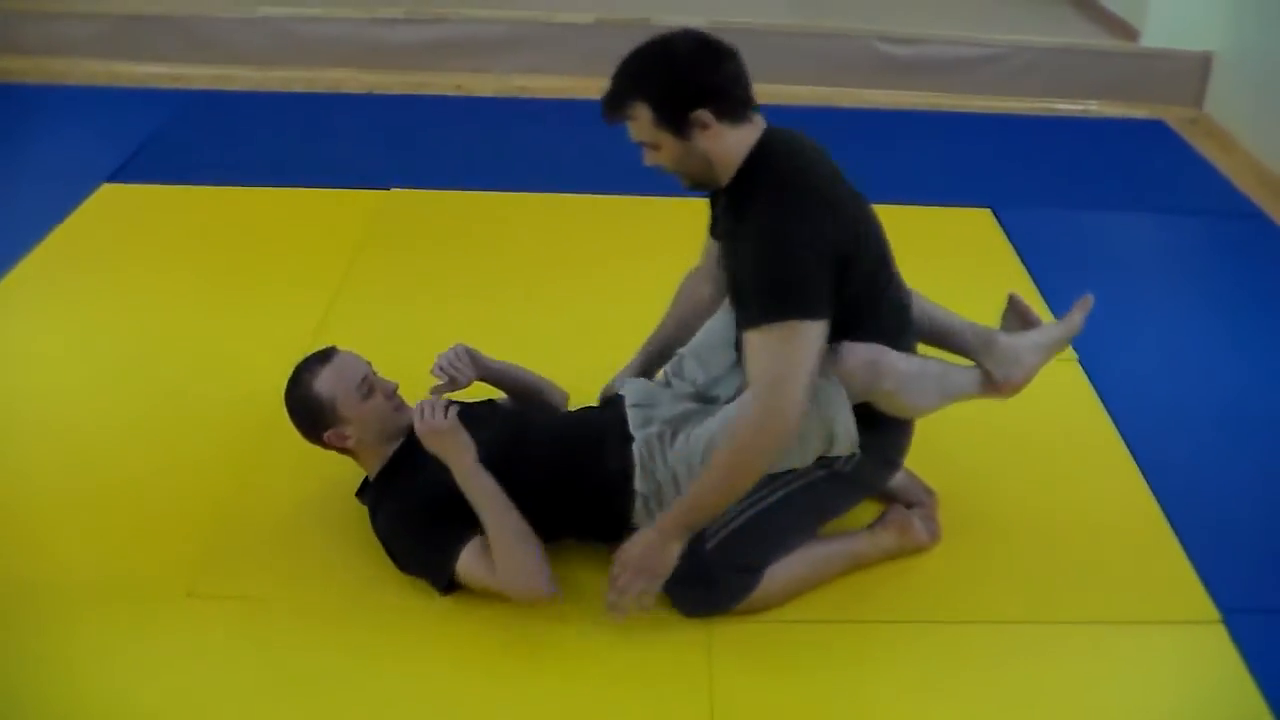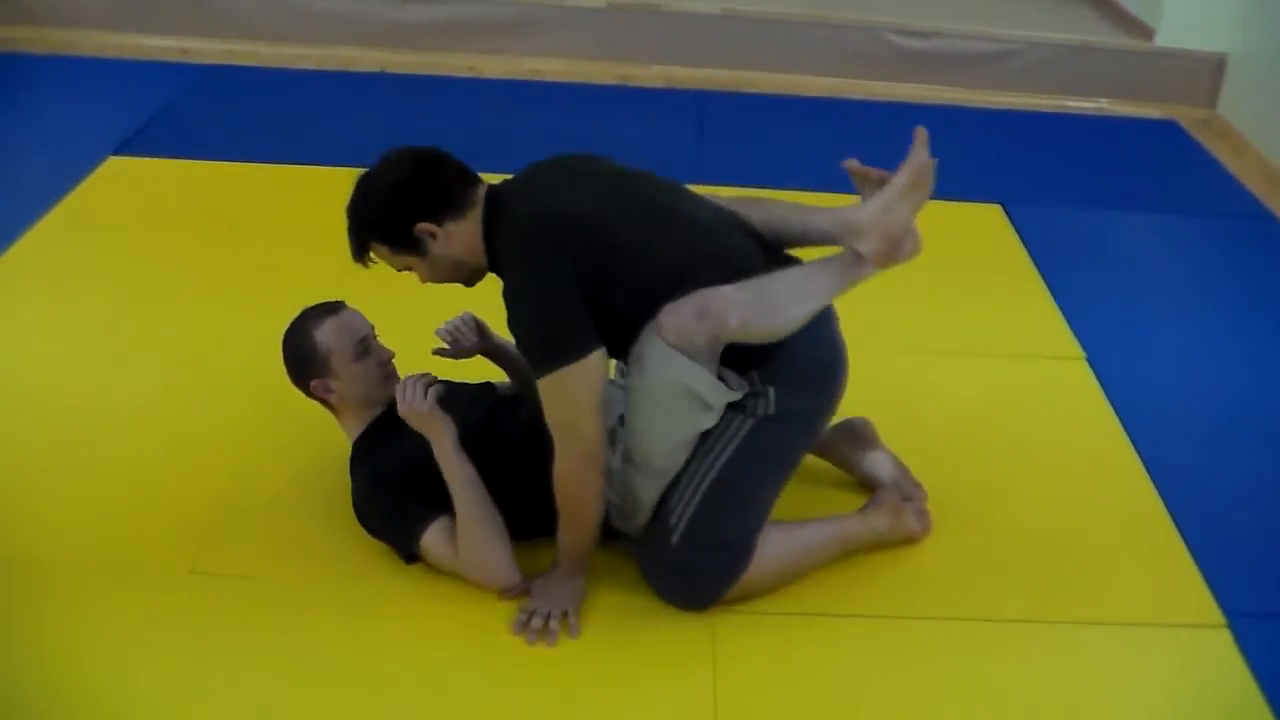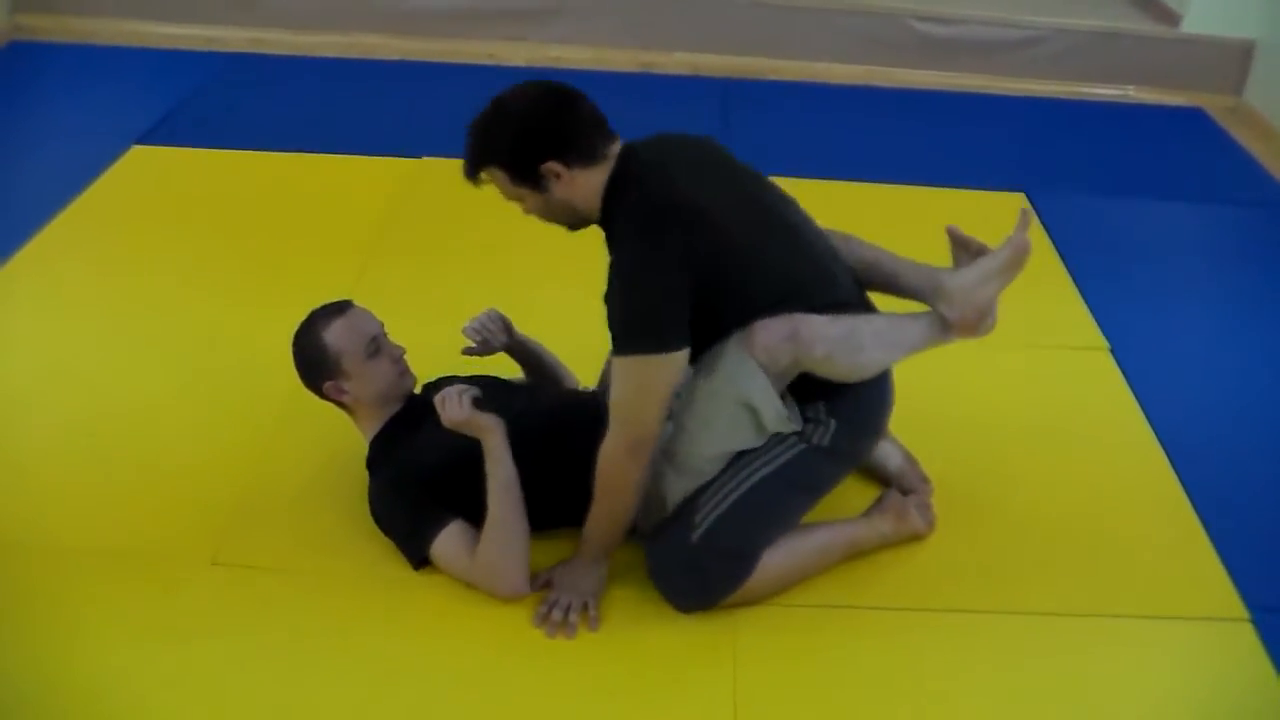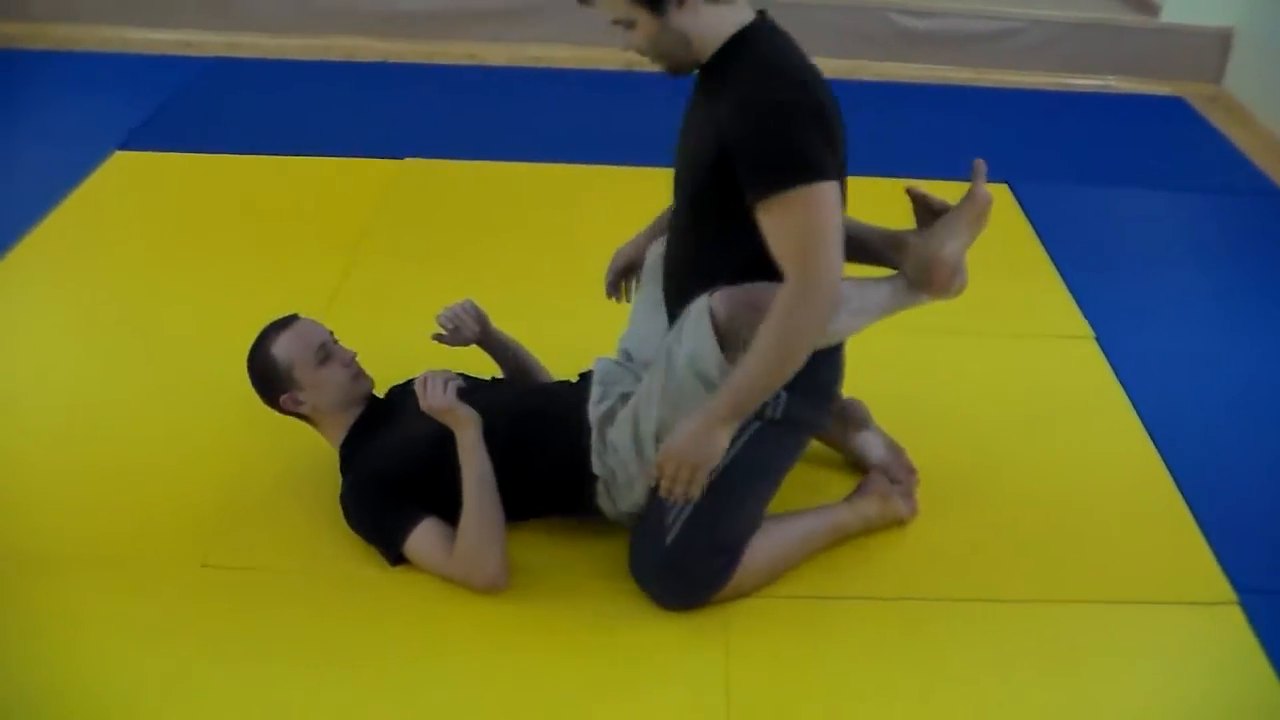
dt=0.5s
person 1, frame 1
left shoulder: (425, 424)
right shoulder: (405, 515)
right elbow: (533, 583)
left wrist: (482, 367)
right wrist: (461, 465)
left hip: (643, 412)
right hip: (659, 481)
right knee: (841, 363)
left ankle: (859, 457)
person 1, frame 2
left shoulder: (411, 401)
right shoulder: (380, 484)
left elbow: (547, 392)
right elbow: (501, 573)
left wrist: (488, 343)
right wrist: (443, 440)
left hip: (618, 416)
right hip: (626, 487)
left ankle: (836, 440)
person 1, frame 3
left shoulder: (439, 394)
right shoulder: (398, 487)
right elbow: (510, 579)
left wrist: (512, 341)
right wrist: (492, 439)
right knee: (772, 338)
person 1, frame 4
left shoulder: (408, 399)
right shoulder: (369, 487)
right elbow: (485, 571)
left wrist: (486, 335)
right wrist: (466, 432)
right hip: (627, 470)
right knee: (735, 308)
left ankle: (833, 423)
person 2, frame 1
left shoulder: (786, 226)
right shoulder: (752, 160)
left elbow: (774, 418)
right elbow: (711, 281)
left wrist: (670, 534)
right wrist: (635, 374)
left hip: (848, 419)
left knee: (696, 574)
person 2, frame 2
left shoulder: (536, 281)
right shoulder: (545, 185)
left elbow: (581, 454)
left wrist: (569, 572)
left hip: (780, 362)
right hip: (784, 320)
left knee: (682, 572)
person 2, frame 3
left shoulder: (644, 253)
right shoulder: (667, 155)
left elbow: (632, 441)
left wrist: (589, 559)
left hip: (828, 399)
right hip: (832, 352)
left knee: (684, 572)
left ankle: (879, 526)
person 2, frame 4
left shoulder: (770, 97)
right shoulder: (735, 59)
left elbow: (816, 288)
left wrist: (717, 421)
right wrist: (653, 233)
left hip: (776, 367)
left knee: (674, 571)
right ankle: (838, 423)
